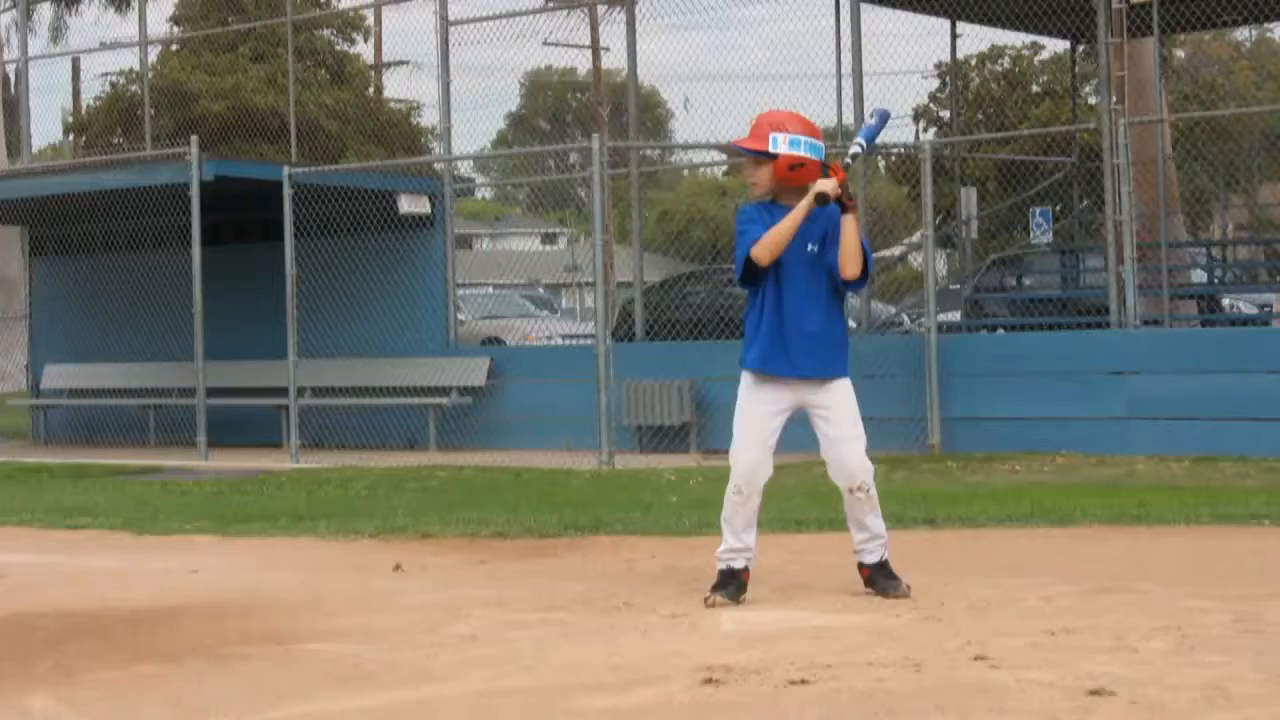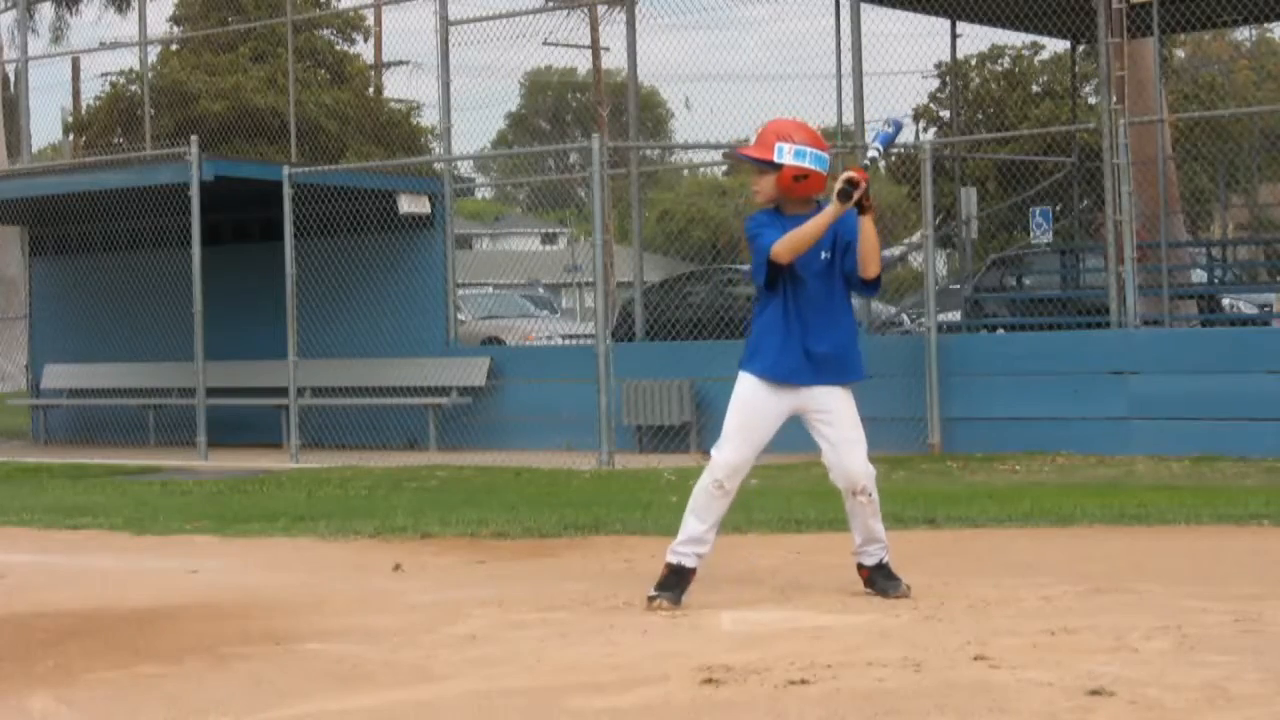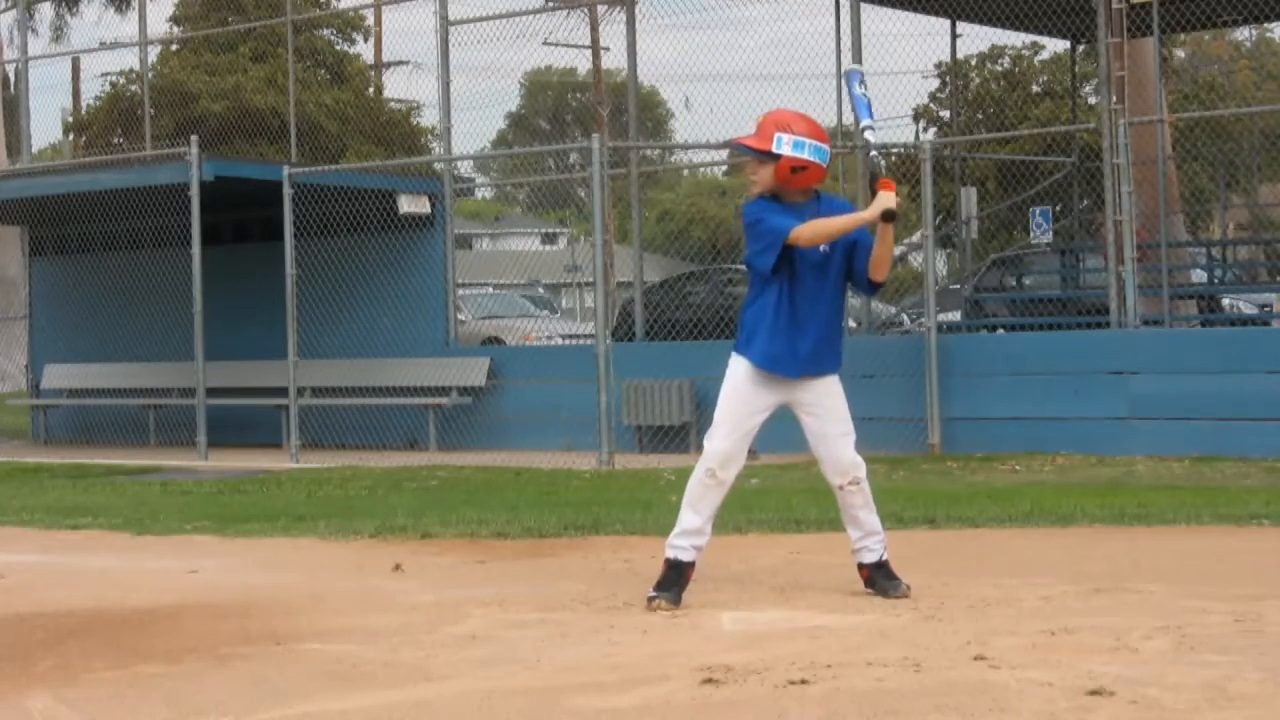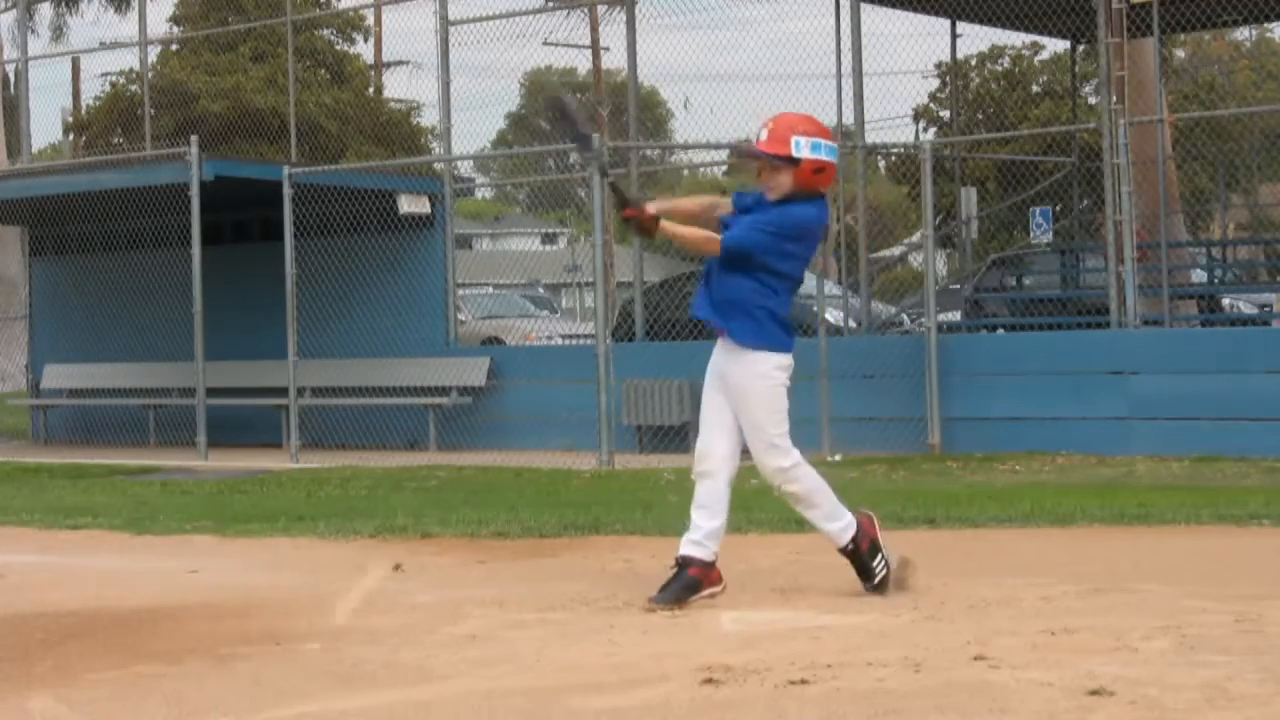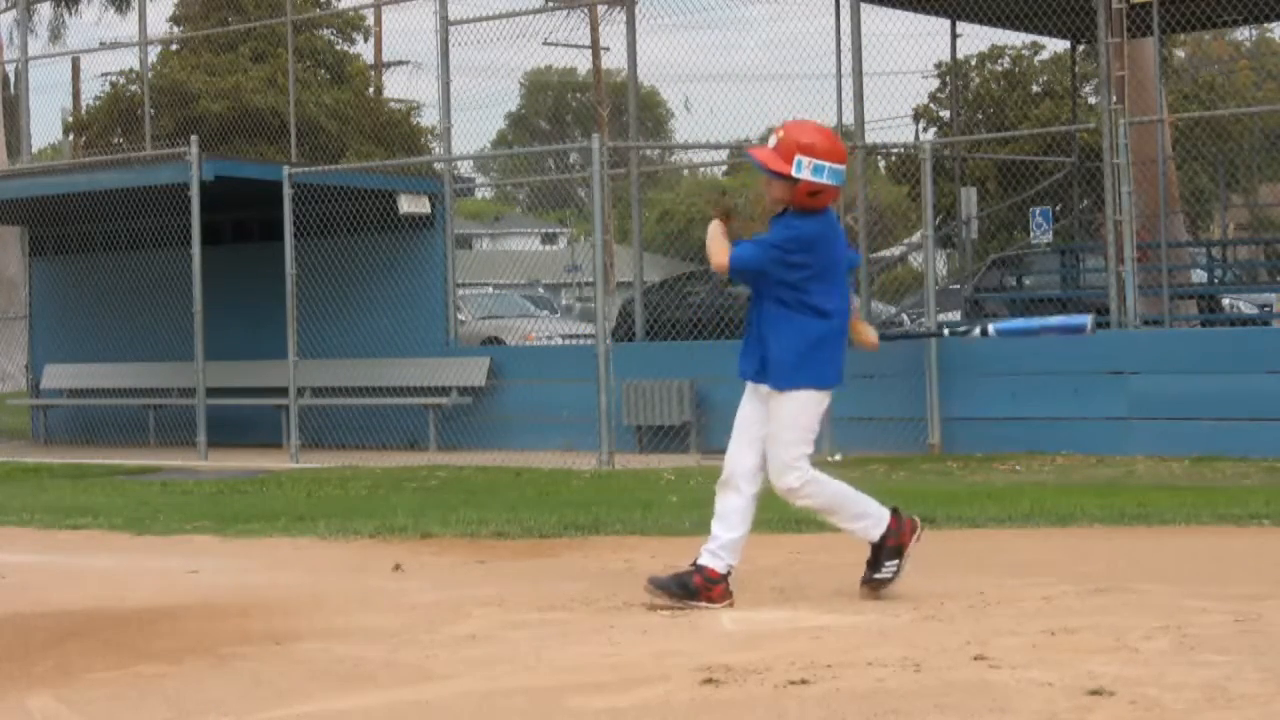
dt=1s
person 1, frame 1
left shoulder: (833, 218)
right shoulder: (752, 215)
left elbow: (851, 272)
right elbow: (761, 255)
left wrist: (845, 207)
right wrist: (808, 201)
left hip: (826, 368)
right hip: (765, 367)
left knee: (853, 467)
right knee: (746, 469)
left ankle: (874, 561)
right ankle: (733, 567)
person 1, frame 2
left shoulder: (842, 225)
right shoulder: (760, 224)
left elbow: (869, 272)
right elbow: (784, 252)
left wrist: (862, 210)
right wrist: (836, 206)
left hip: (828, 375)
right hip: (766, 373)
left knee: (856, 472)
right knee: (725, 468)
left ankle: (874, 562)
right ankle: (680, 565)
person 1, frame 3
left shoulder: (839, 212)
right shoulder: (758, 212)
left elbow: (875, 275)
right elbow: (804, 235)
left wrist: (887, 222)
right wrist: (870, 214)
left hip: (818, 367)
right hip: (757, 361)
left knee: (846, 466)
right knee: (718, 458)
left ankle: (874, 562)
right ankle: (679, 562)
person 1, frame 4
left shoulder: (803, 216)
right shoulder: (772, 200)
left elbow: (718, 243)
right elbow: (717, 207)
left wrist: (655, 228)
right wrist: (663, 207)
left hip: (759, 350)
right hip: (730, 345)
left knee: (776, 459)
right knee: (712, 457)
left ankle: (855, 535)
right ankle: (699, 563)
person 1, frame 5
left shoulder: (800, 231)
right shoulder: (812, 221)
left elbow: (725, 262)
right elbow: (839, 272)
left wrist: (717, 223)
right wrist: (852, 326)
left hip: (801, 371)
right hip: (771, 367)
left knee: (790, 477)
right knee: (740, 471)
left ankle: (887, 529)
right ankle: (711, 574)
